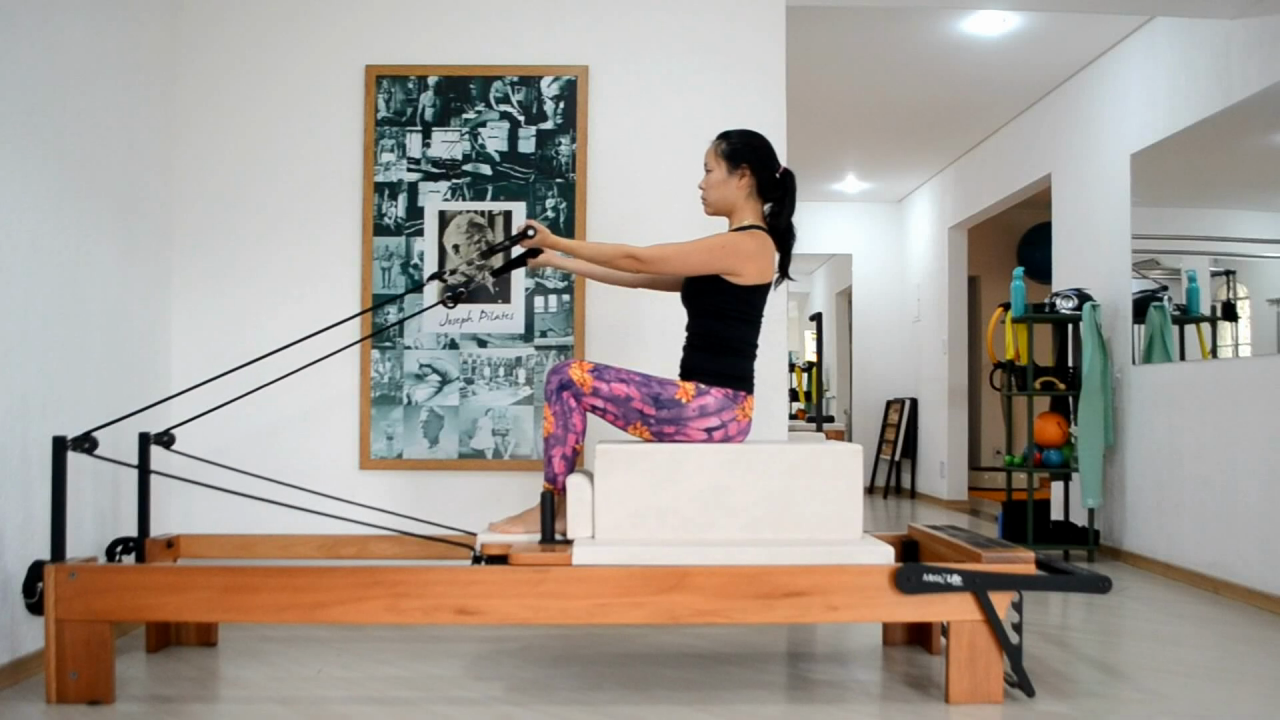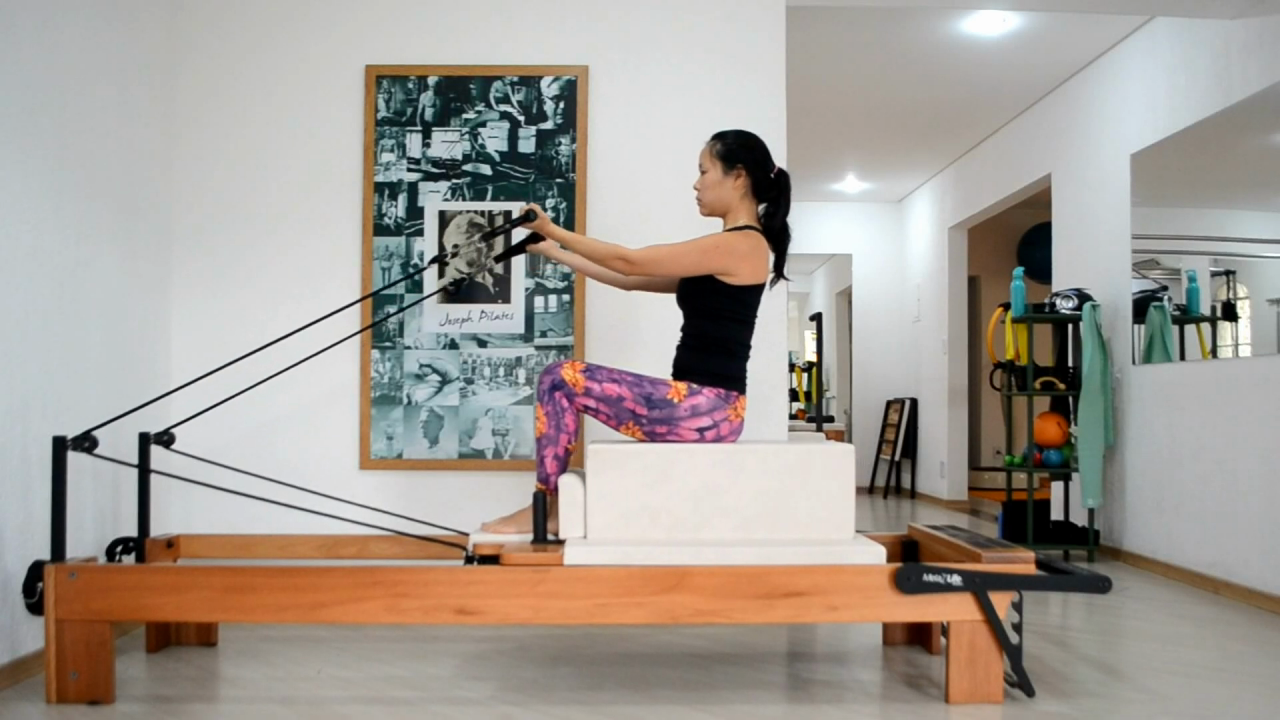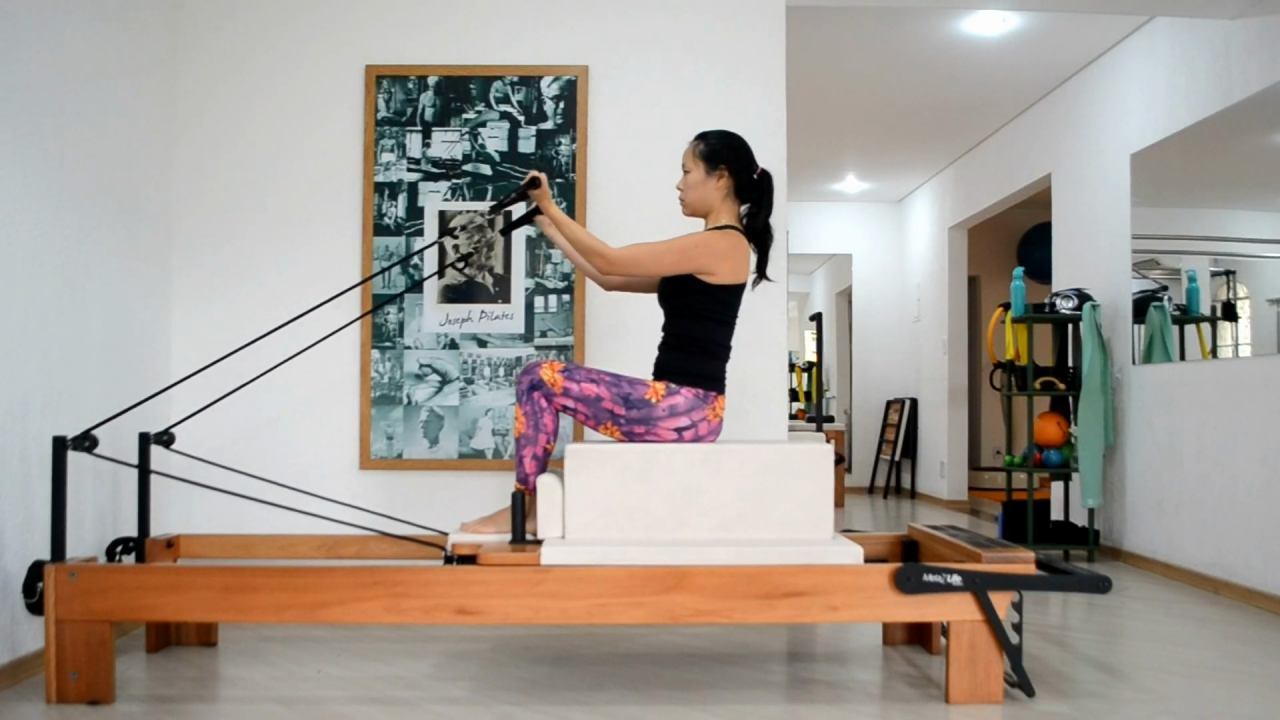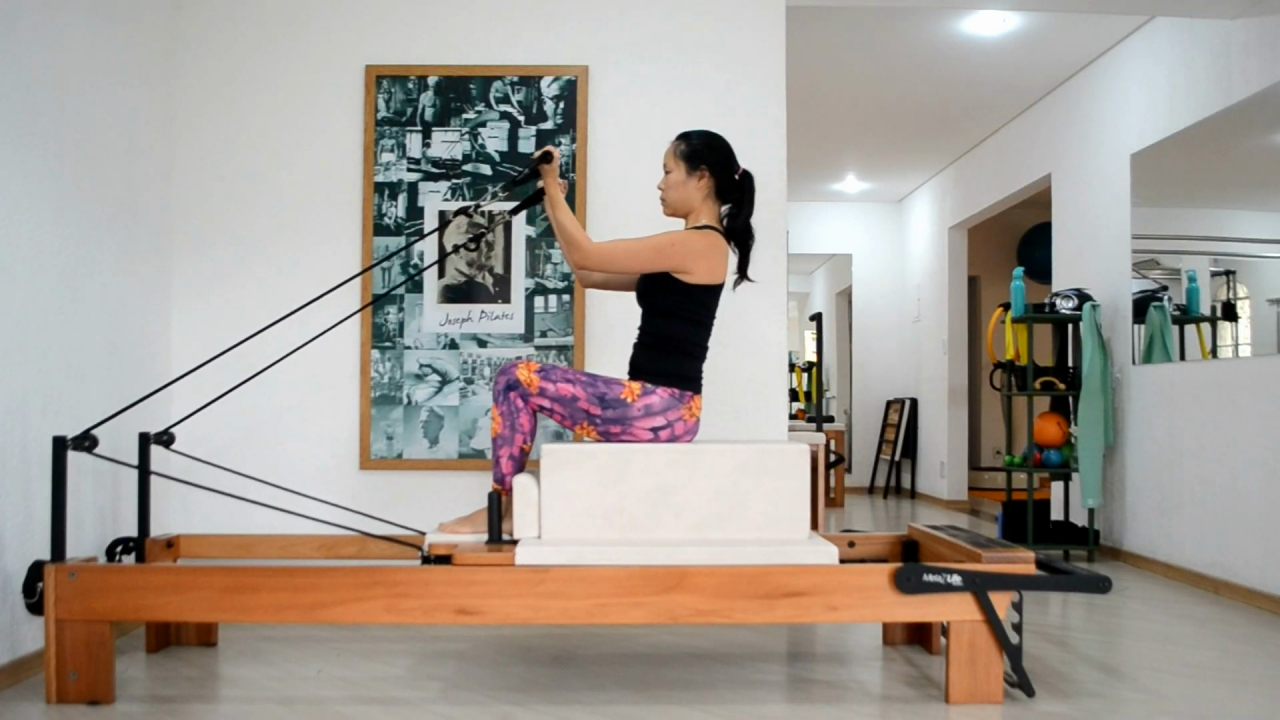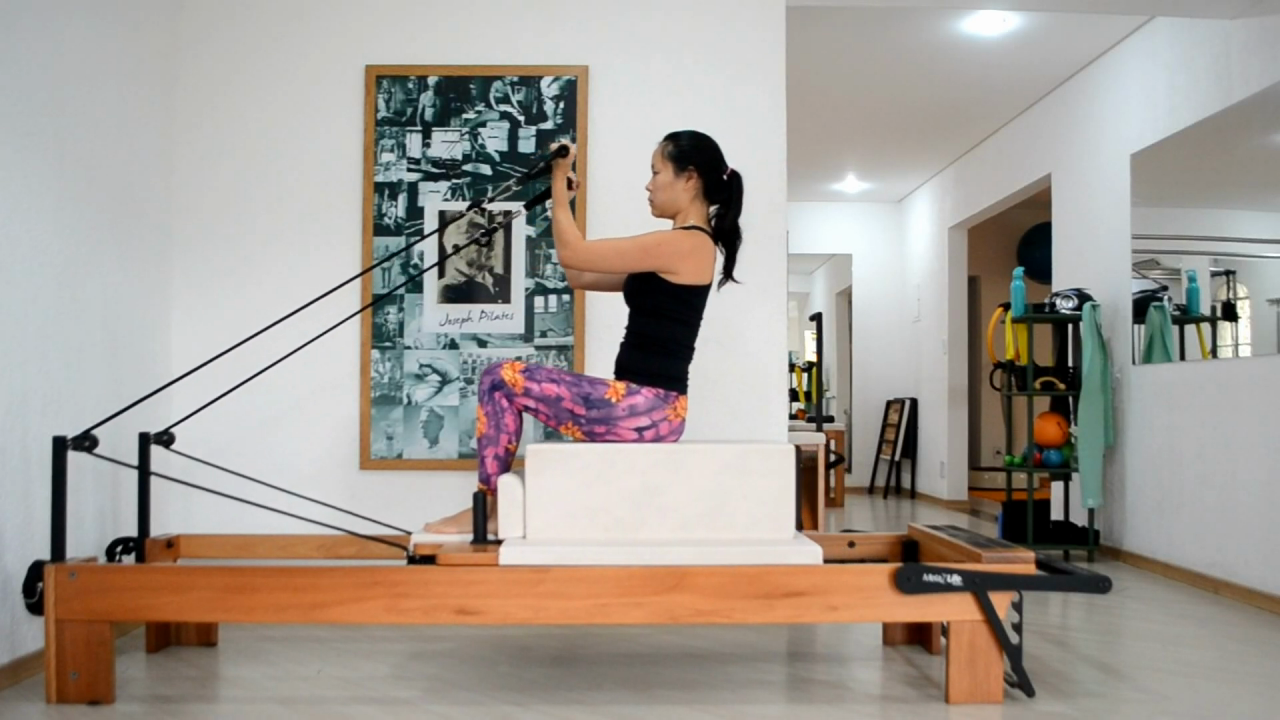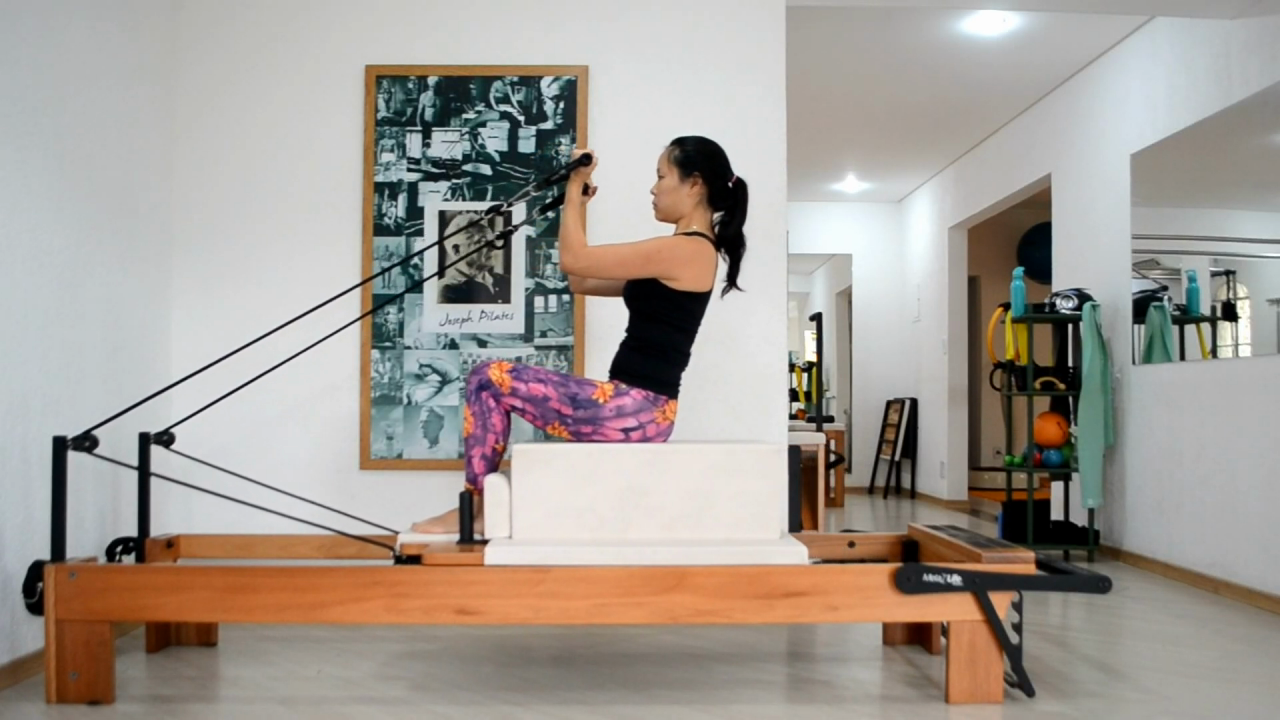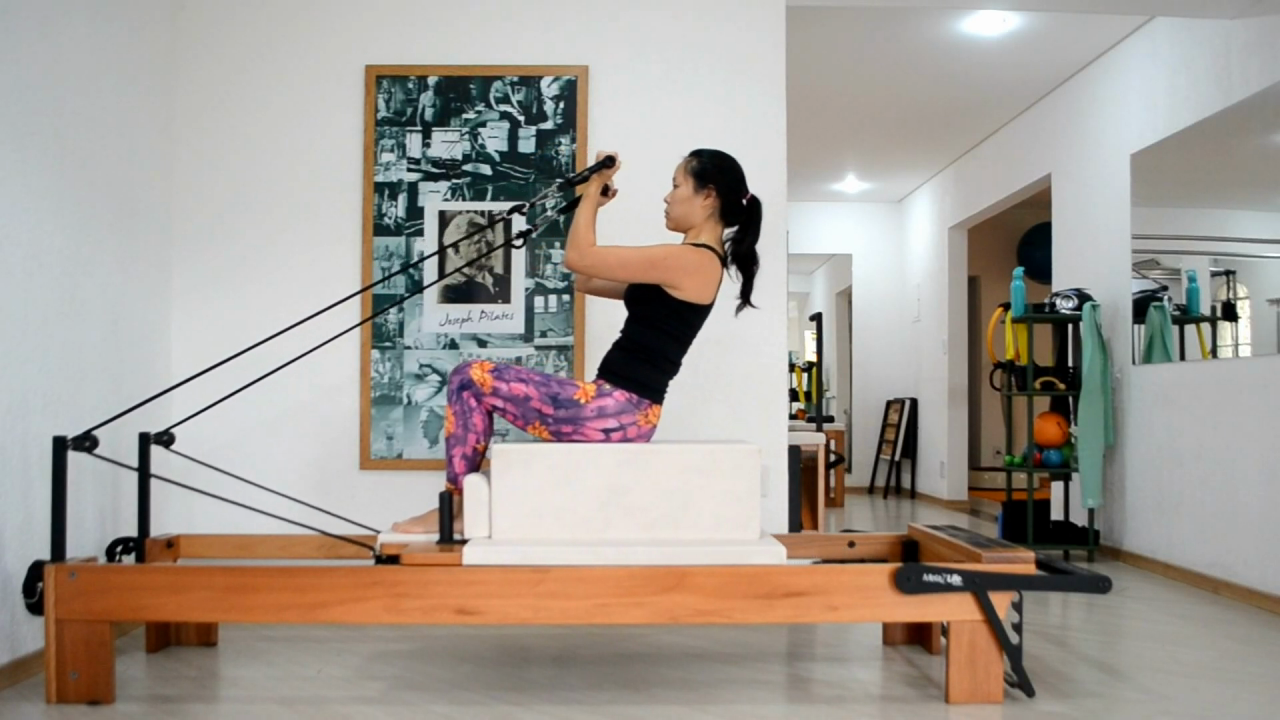
dt=0.7s
person 1, frame 1
left shoulder: (748, 245)
right shoulder: (730, 250)
left elbow: (636, 260)
right elbow: (635, 277)
left wrist: (556, 241)
right wrist: (555, 260)
left hip: (715, 409)
right hip: (707, 405)
left knee: (569, 378)
right knee: (571, 381)
left ankle: (554, 509)
right ankle: (558, 508)
person 1, frame 2
left shoulder: (741, 245)
right shoulder: (724, 251)
left elbow: (630, 262)
right elbow: (630, 279)
left wrist: (554, 230)
right wrist: (555, 253)
left hip: (707, 408)
right hip: (700, 404)
left knee: (561, 379)
right knee: (566, 382)
left ankle: (547, 509)
right ankle: (552, 507)
person 1, frame 3
left shoulder: (722, 244)
right shoulder: (706, 251)
left elbow: (610, 261)
right elbow: (610, 278)
left wrist: (551, 208)
right wrist: (550, 228)
left hip: (685, 408)
right hip: (681, 405)
left knee: (540, 379)
right knee: (546, 382)
left ankle: (526, 509)
right ankle: (530, 508)
person 1, frame 4
left shoulder: (699, 244)
right shoulder: (686, 250)
left elbow: (585, 256)
right elbow: (590, 274)
left wrist: (552, 188)
right wrist: (552, 205)
left hip: (661, 408)
right hip: (659, 405)
left knee: (516, 379)
right knee: (523, 383)
left ankle: (503, 508)
right ankle: (510, 506)
person 1, frame 5
left shoulder: (684, 244)
right shoulder: (678, 249)
left elbow: (573, 255)
right elbow: (581, 275)
left wrist: (558, 181)
right wrist: (561, 201)
left hip: (646, 408)
right hip: (646, 406)
left knee: (501, 379)
right knee: (511, 383)
left ankle: (488, 509)
right ankle: (496, 507)
person 1, frame 6
left shoulder: (686, 249)
right shoulder: (684, 252)
left elbow: (575, 261)
right elbow: (583, 281)
left wrist: (574, 187)
right wrist: (576, 204)
left hip: (634, 409)
right hip: (636, 407)
left knee: (489, 379)
right knee: (499, 383)
left ankle: (475, 508)
right ankle: (483, 506)
person 1, frame 7
left shoulder: (690, 260)
right shoulder: (689, 265)
left elbow: (578, 258)
right elbow: (586, 280)
left wrist: (592, 188)
right wrist: (591, 203)
left hip: (618, 411)
right hip: (622, 409)
left knee: (471, 379)
right knee: (483, 382)
left ankle: (456, 508)
right ankle: (463, 505)
